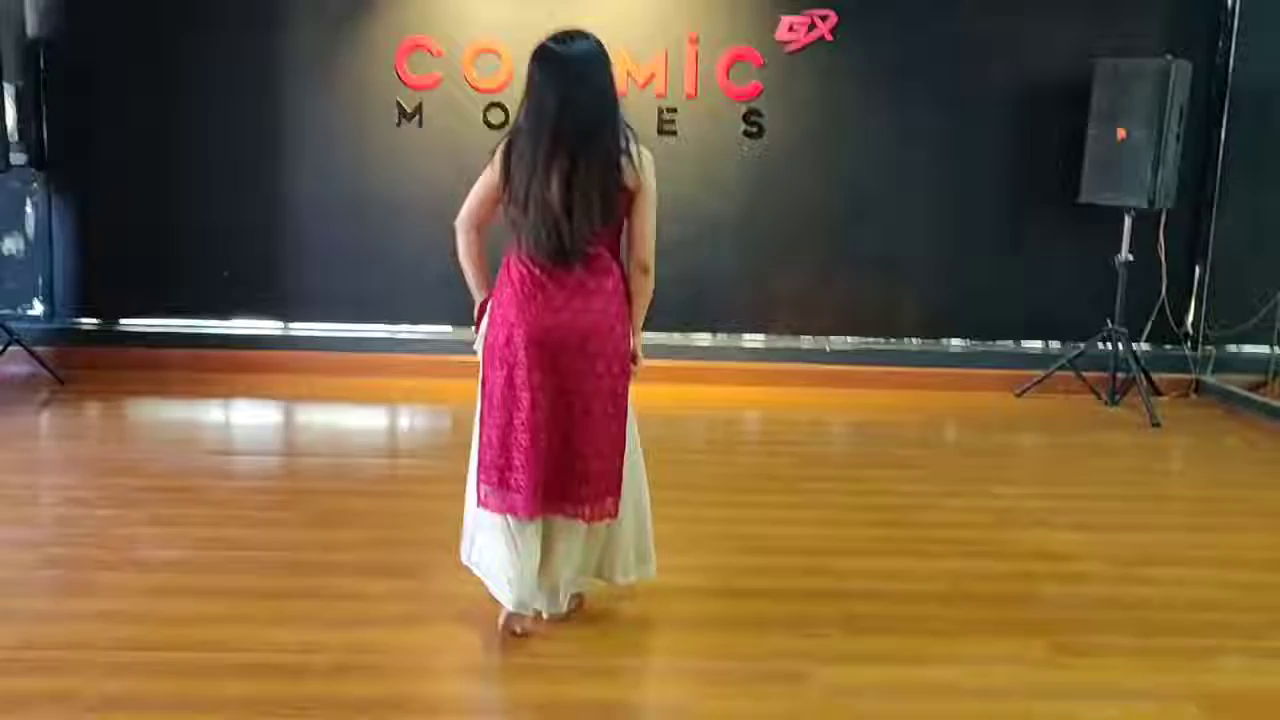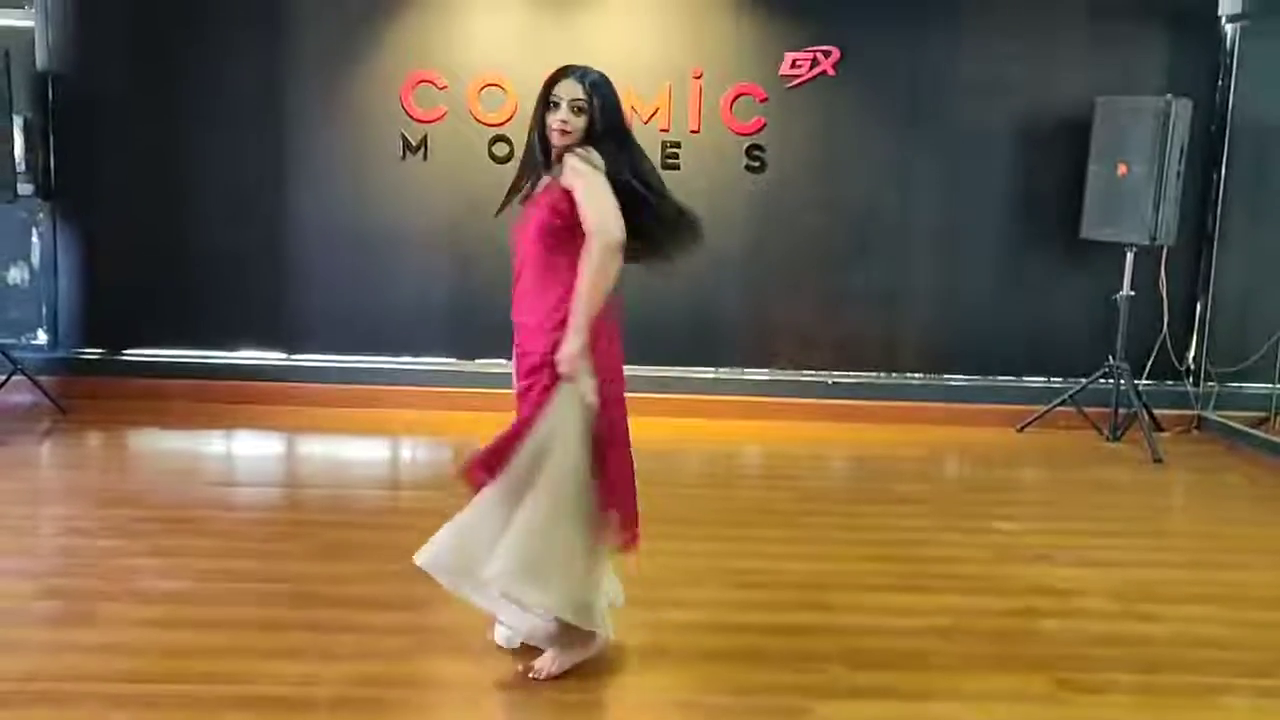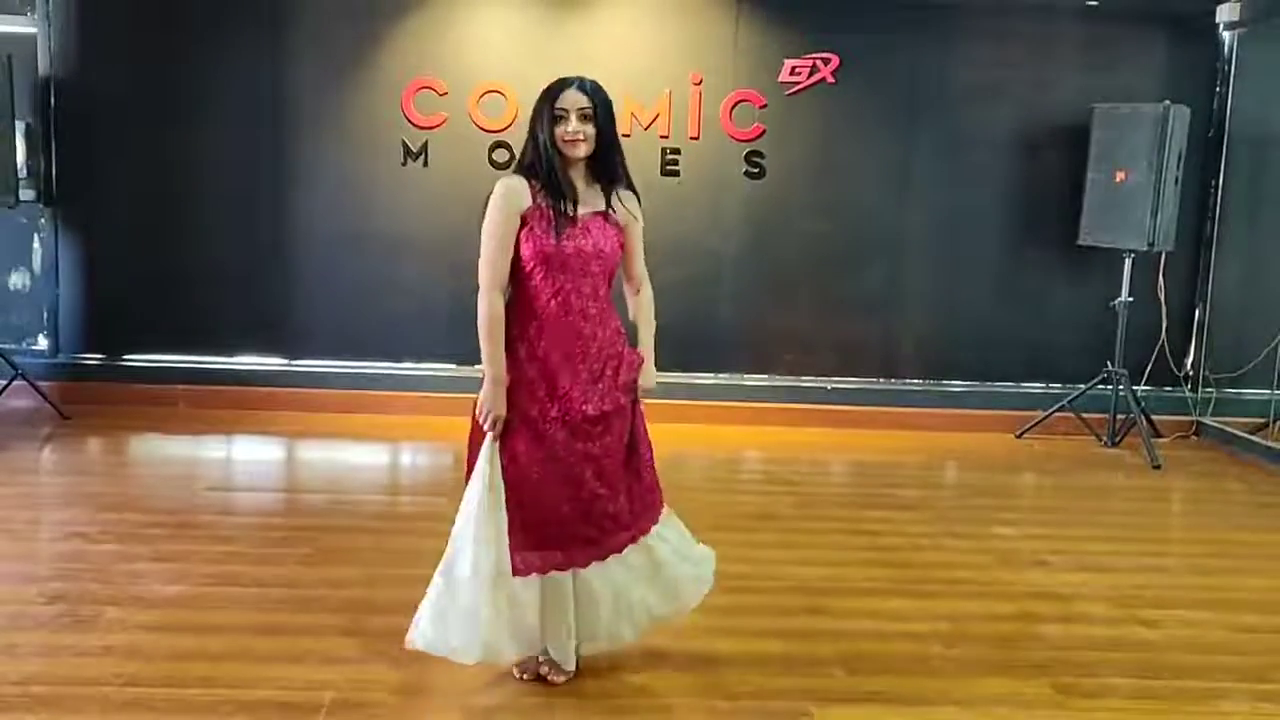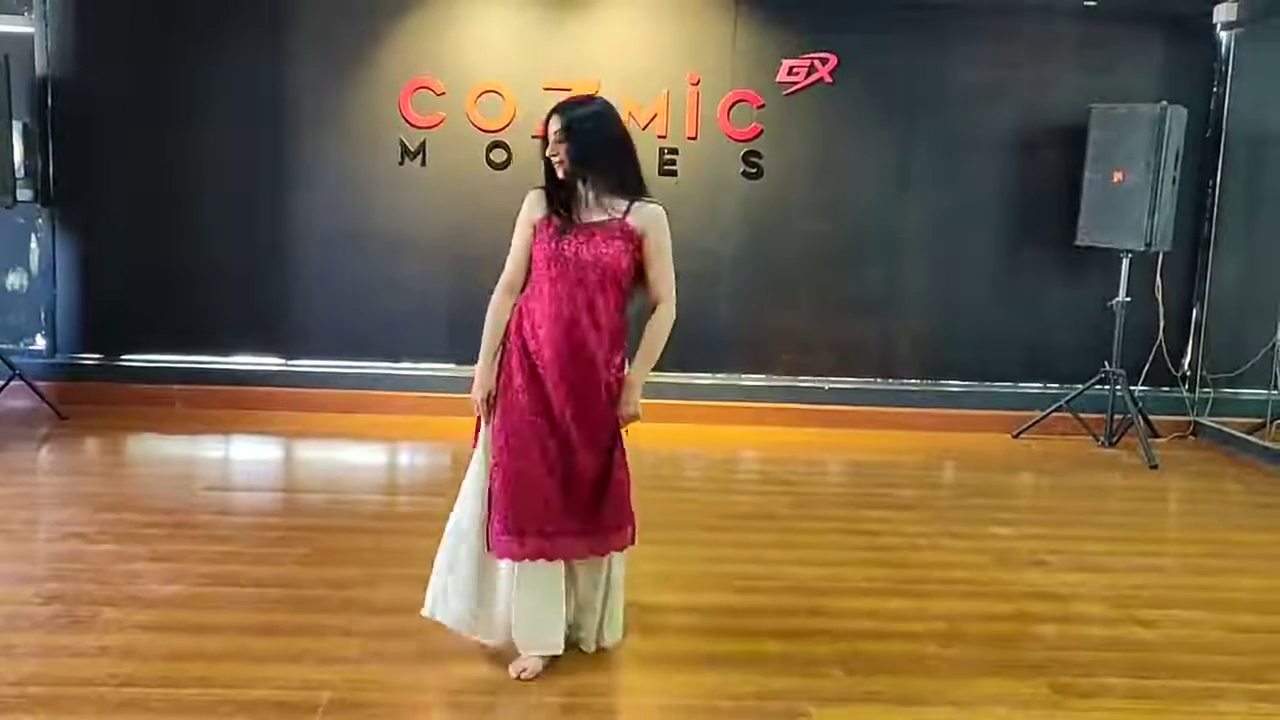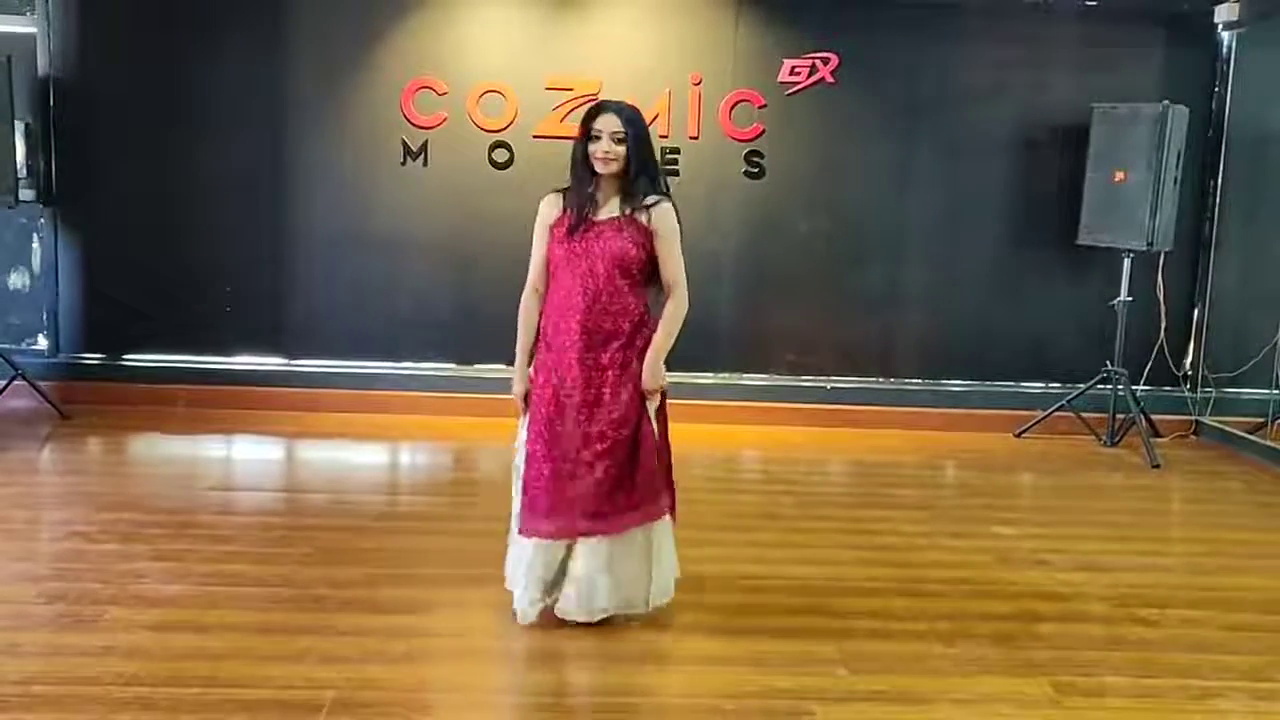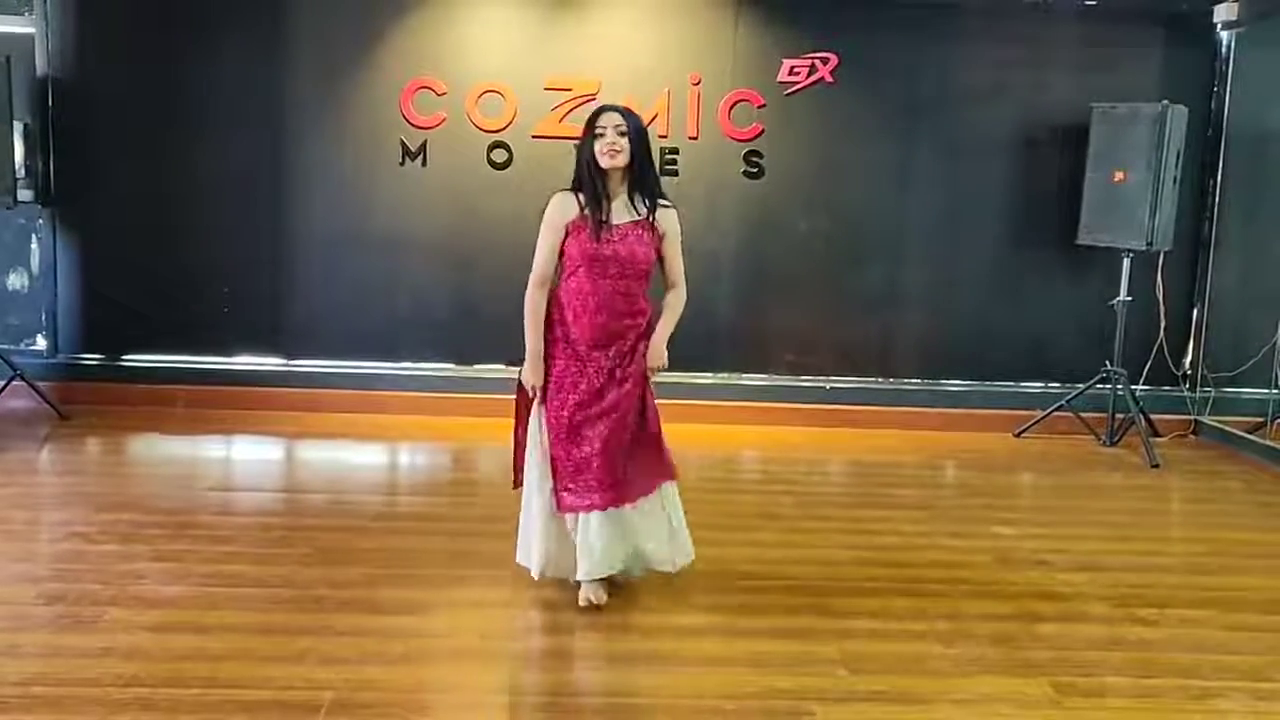
dt=0.7s
person 1, frame 1
left shoulder: (517, 147)
right shoulder: (631, 157)
left elbow: (466, 227)
right elbow: (641, 261)
left wrist: (484, 302)
right wrist: (632, 330)
left hip: (521, 317)
right hip: (597, 324)
left knee: (518, 454)
right knee: (588, 454)
left ankle: (521, 596)
right ankle: (564, 589)
person 1, frame 2
left shoulder: (582, 163)
right shoulder: (538, 180)
left elbow: (609, 237)
left wrist: (577, 333)
right wrist: (529, 349)
left hip: (571, 349)
right hip: (546, 351)
left knee: (554, 488)
right knee: (564, 485)
left ankle: (577, 627)
right ankle: (554, 619)
person 1, frame 3
left shoulder: (621, 203)
right shoulder: (516, 192)
left elbow: (639, 286)
right elbow: (491, 291)
left wrist: (646, 356)
right wrist: (495, 383)
left hip: (605, 381)
right hip: (532, 377)
left knee: (601, 506)
right knee: (532, 507)
left ankle: (575, 636)
right ankle: (534, 638)
person 1, frame 4
left shoulder: (644, 217)
right shoulder: (540, 204)
left elbow: (664, 306)
right elbow: (508, 288)
left wrist: (634, 384)
right wrist: (485, 367)
left hip: (595, 380)
right hip: (527, 372)
left knee: (590, 503)
right knee: (524, 501)
left ankle: (586, 619)
right ankle: (535, 634)
person 1, frame 5
left shoulder: (654, 212)
right shoulder: (555, 208)
left elbow: (677, 294)
right elbow: (534, 290)
left wrist: (655, 358)
right wrist: (521, 365)
left hip: (622, 365)
right hip: (560, 363)
left knee: (615, 479)
right knee: (552, 476)
left ankle: (590, 591)
right ankle: (542, 583)
person 1, frame 6
left shoulder: (661, 214)
right shoulder: (566, 206)
left elbow: (676, 287)
right elbow: (538, 283)
left wrist: (660, 338)
right wrist: (533, 356)
left hip: (626, 355)
right hip: (568, 352)
left knee: (611, 459)
right knee: (569, 458)
left ankle: (599, 566)
right ankle: (575, 560)
